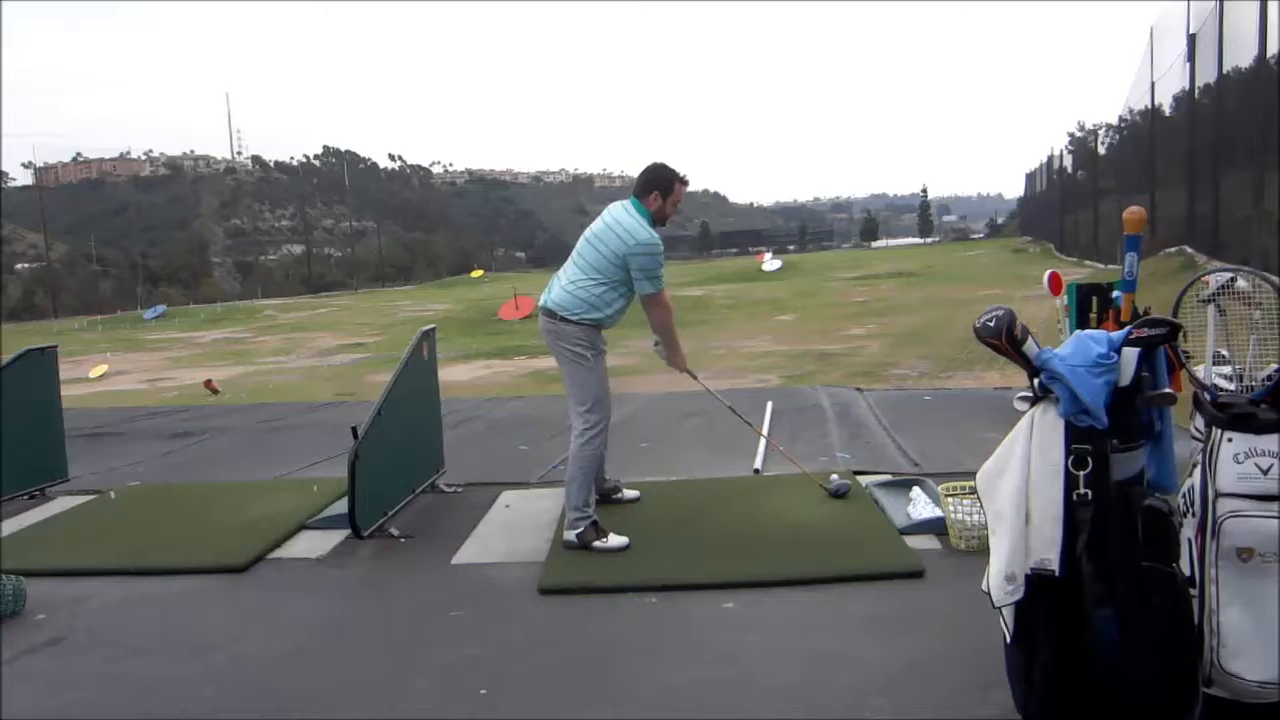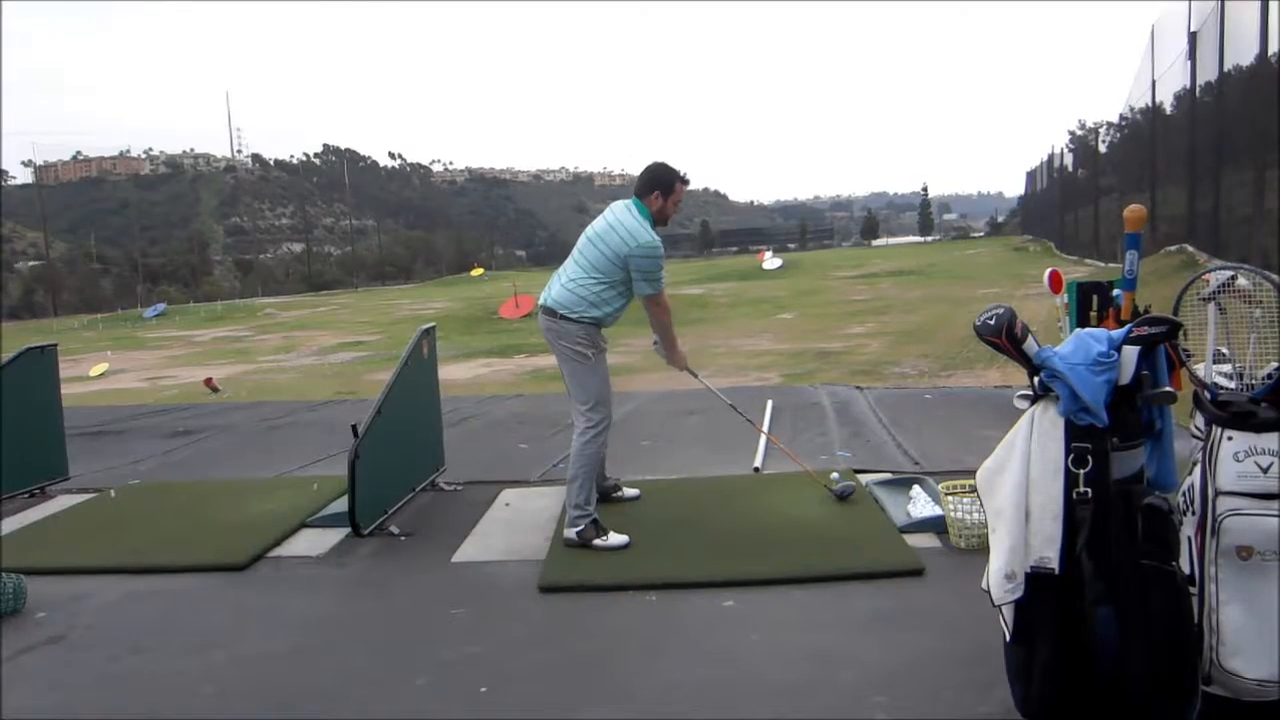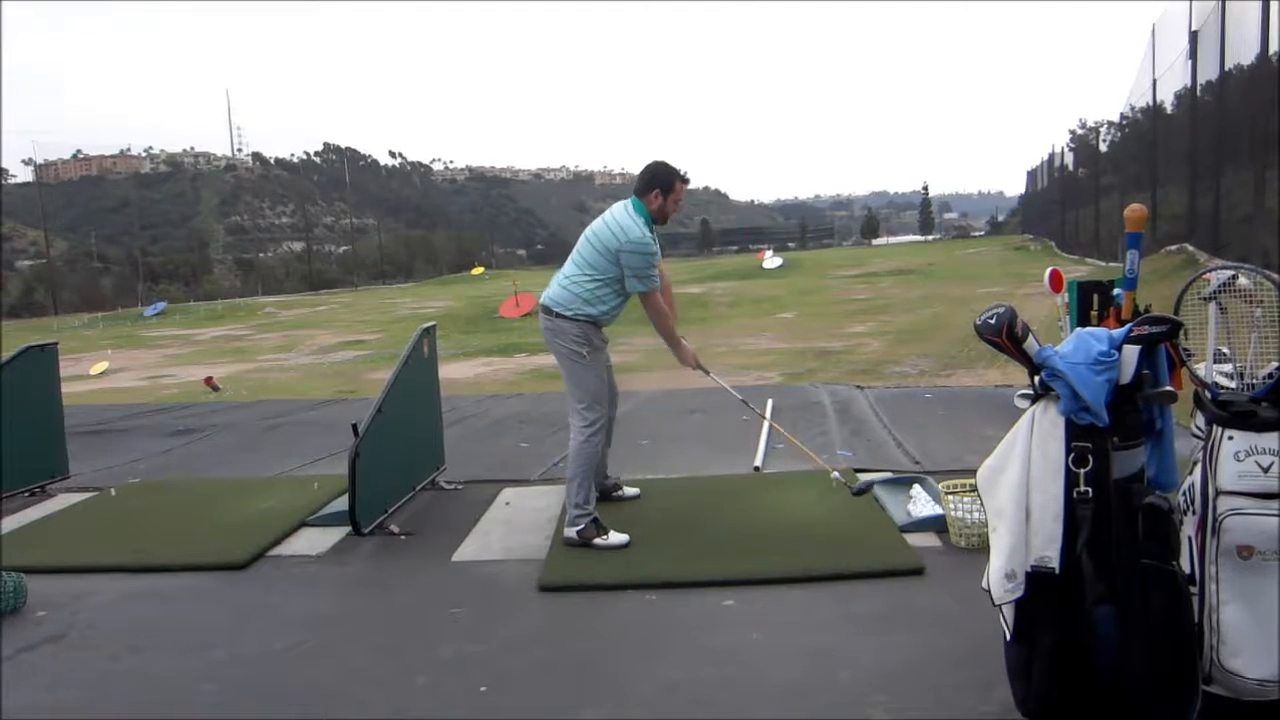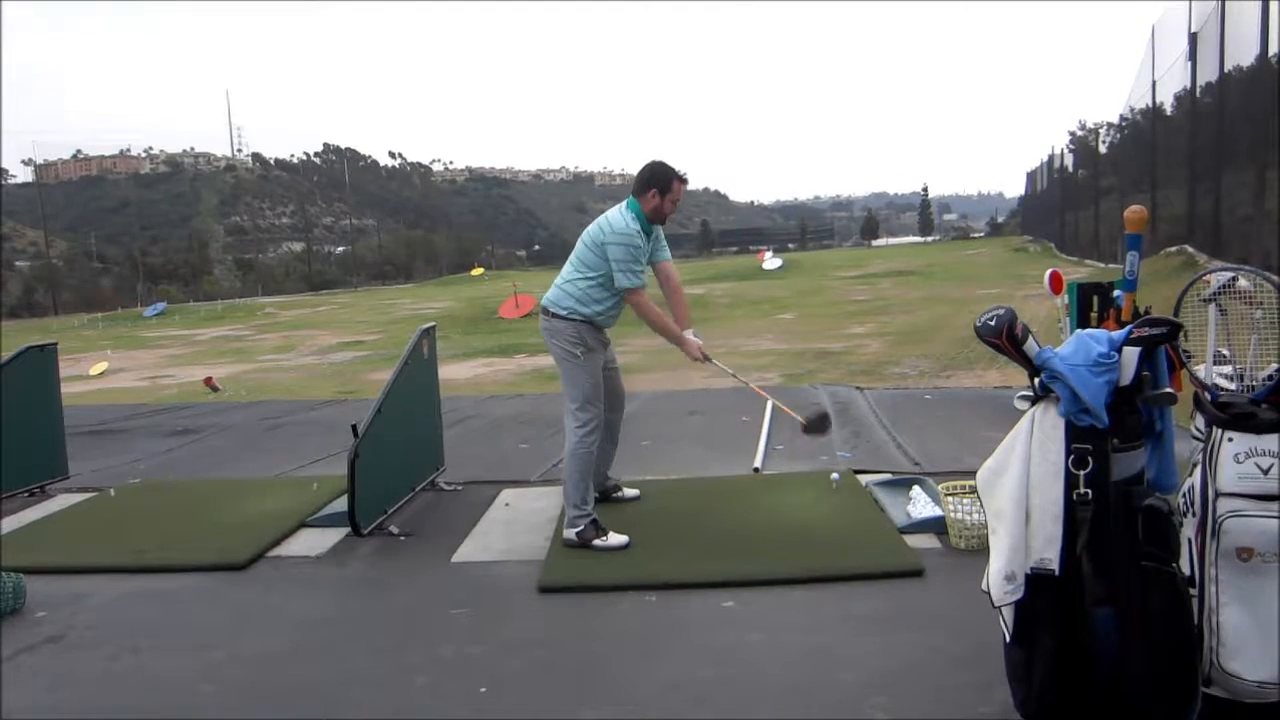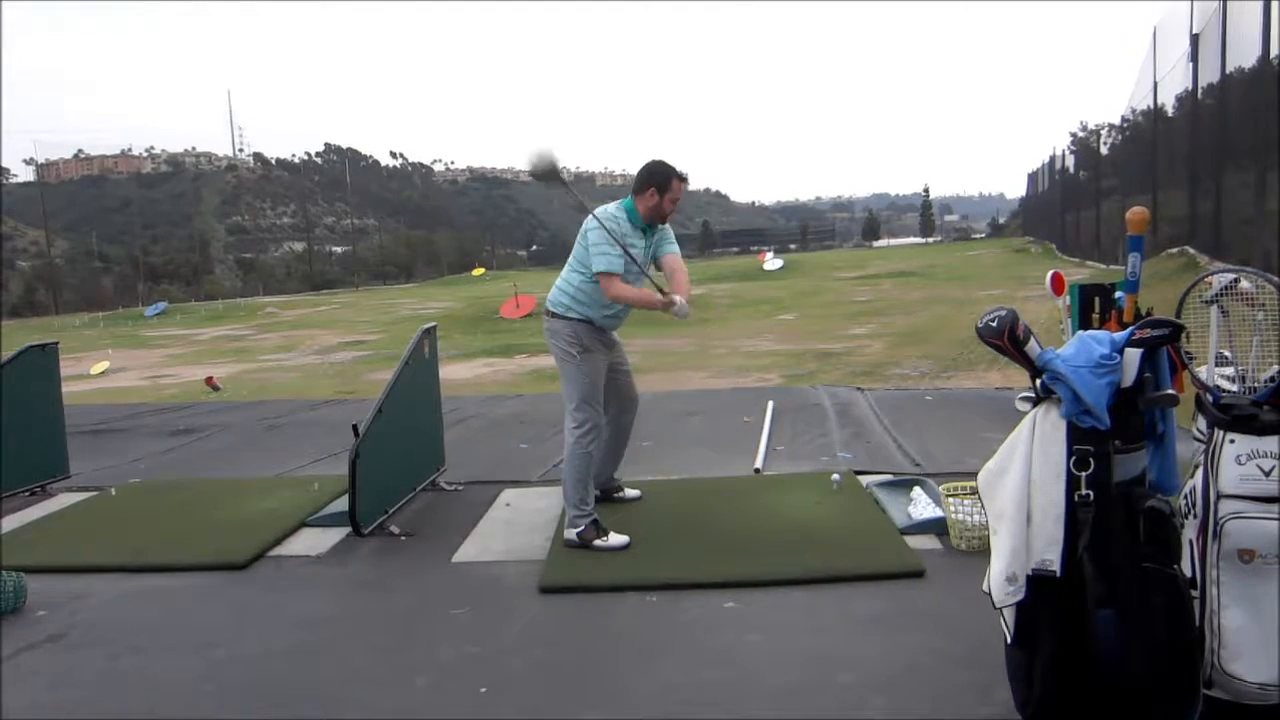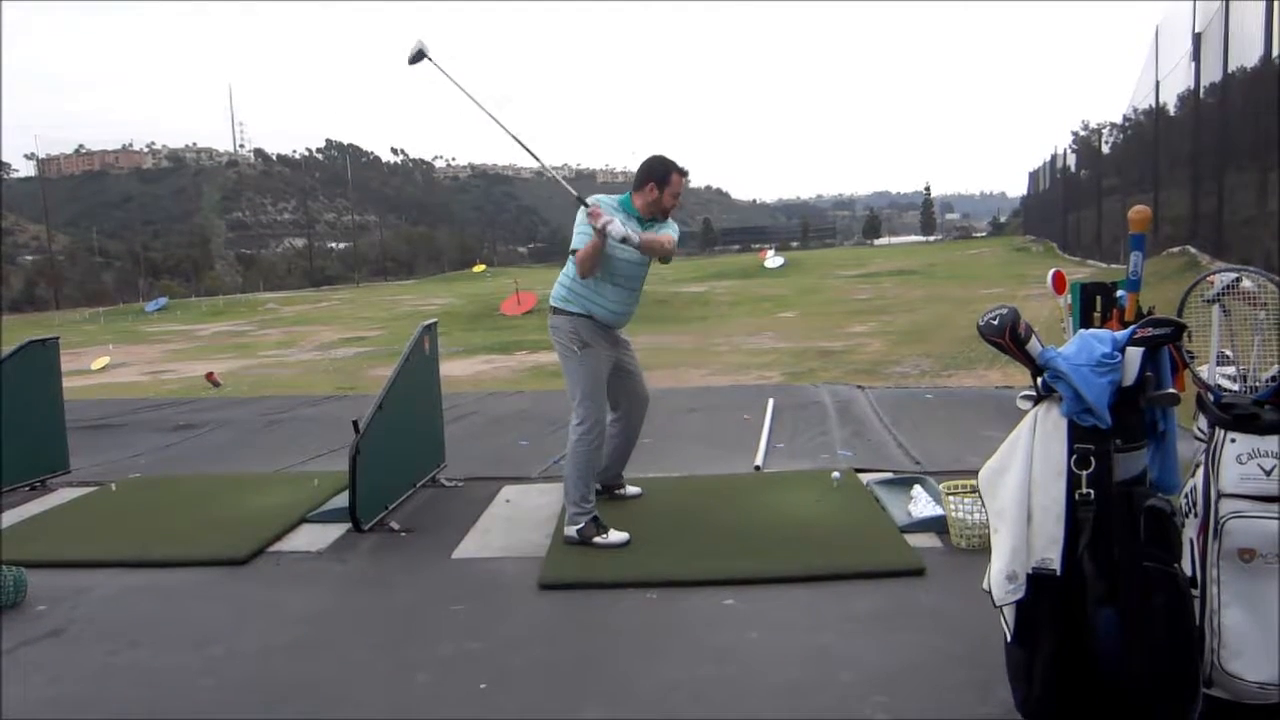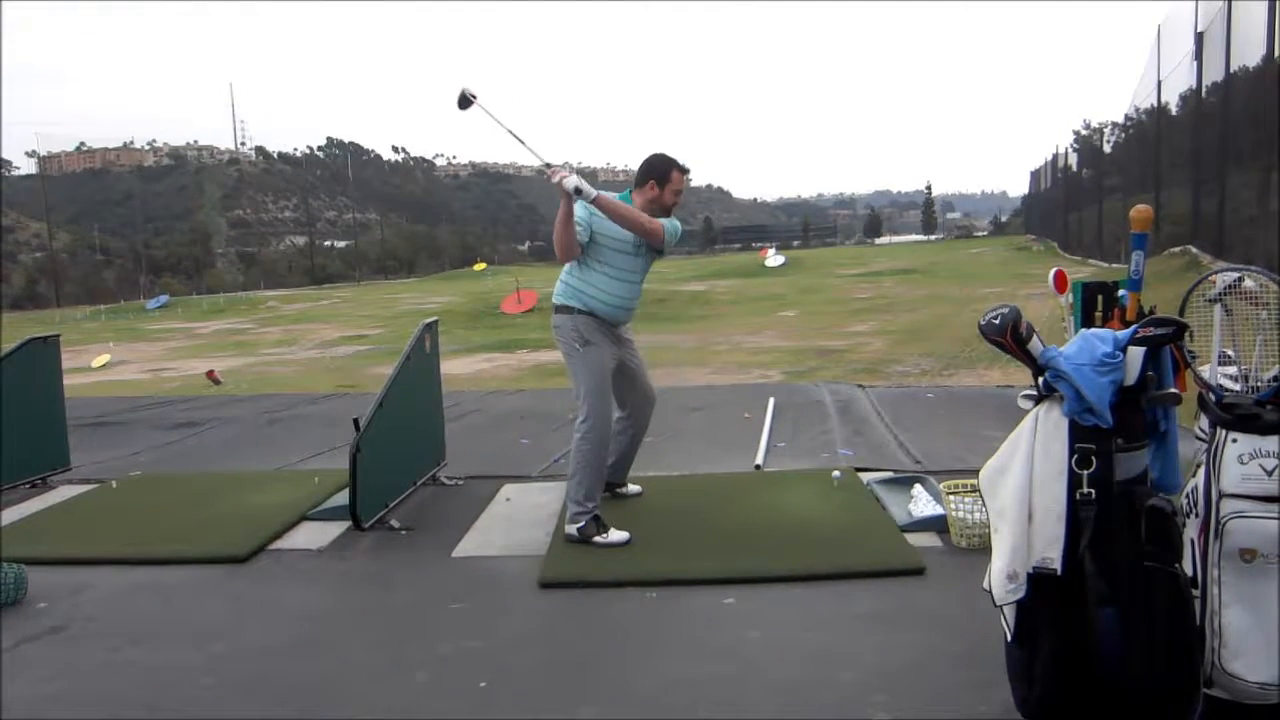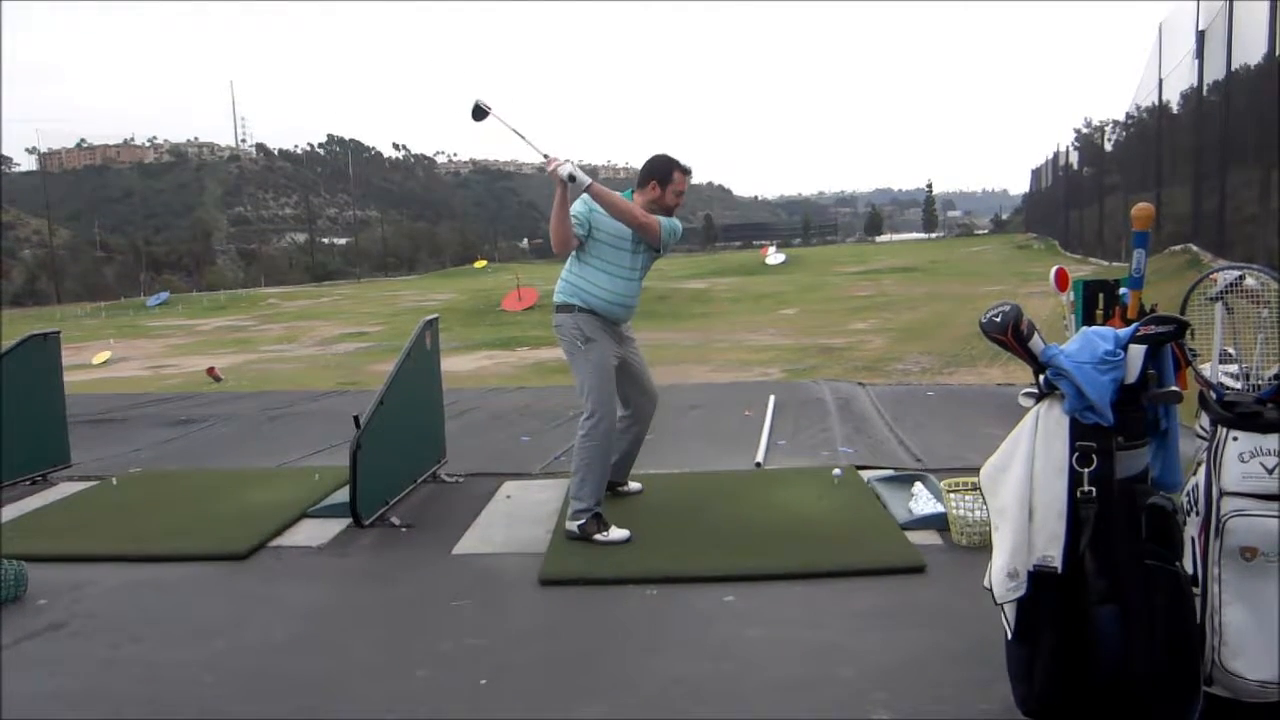
dt=0.5s
person 1, frame 1
left shoulder: (620, 211)
right shoulder: (644, 239)
left elbow: (650, 297)
right elbow: (657, 304)
left wrist: (661, 337)
right wrist: (674, 351)
left hip: (563, 316)
right hip: (574, 326)
left knee: (598, 407)
right knee: (590, 420)
left ankle: (598, 485)
right ankle: (579, 524)
person 1, frame 2
left shoulder: (621, 210)
right shoulder: (645, 242)
right elbow: (657, 304)
left wrist: (661, 338)
right wrist: (673, 350)
left hip: (562, 313)
right hip: (574, 324)
left knee: (597, 407)
right knee: (593, 419)
left ankle: (598, 483)
right ankle: (579, 522)
person 1, frame 3
left shoulder: (628, 213)
right shoulder: (636, 237)
left elbow: (661, 280)
right elbow: (652, 303)
left wrist: (675, 333)
right wrist: (679, 348)
left hip: (574, 317)
right hip: (571, 323)
left knee: (606, 402)
right knee: (590, 418)
left ankle: (598, 482)
right ankle: (579, 522)
person 1, frame 4
left shoulder: (649, 227)
right shoulder: (622, 231)
left elbow: (669, 280)
right elbow: (638, 302)
left wrist: (688, 331)
right wrist: (682, 341)
left hip: (589, 325)
right hip: (569, 325)
left knee: (612, 404)
right knee: (586, 420)
left ankle: (598, 483)
right ankle: (578, 524)
person 1, frame 5
left shoulder: (659, 230)
right shoulder: (606, 221)
left elbow: (675, 268)
right elbow: (612, 289)
left wrist: (679, 299)
right wrist: (660, 302)
left hip: (600, 329)
right hip: (573, 326)
left knee: (623, 404)
right knee: (586, 420)
left ankle: (601, 483)
right ankle: (579, 523)
person 1, frame 6
left shoulder: (665, 226)
right shoulder: (598, 208)
left elbow: (662, 248)
right elbow: (583, 269)
left wrist: (628, 235)
right wrist: (598, 235)
left hip: (610, 329)
right hip: (576, 323)
left knee: (634, 402)
right knee: (590, 417)
left ankle: (606, 480)
right ankle: (580, 520)
person 1, frame 7
left shoulder: (668, 226)
right shoulder: (591, 208)
left elbow: (642, 227)
right elbow: (565, 254)
left wrist: (591, 194)
right wrist: (568, 200)
left hip: (615, 327)
right hip: (579, 322)
left knee: (641, 402)
right knee: (595, 415)
left ankle: (610, 478)
right ankle: (581, 518)
person 1, frame 8
left shoulder: (670, 228)
right shoulder: (591, 204)
left elbow: (637, 220)
right elbow: (561, 246)
left wrist: (586, 183)
right wrist: (563, 190)
left hip: (617, 326)
right hip: (580, 320)
left knee: (643, 401)
right knee: (601, 412)
left ankle: (611, 477)
right ankle: (583, 516)
